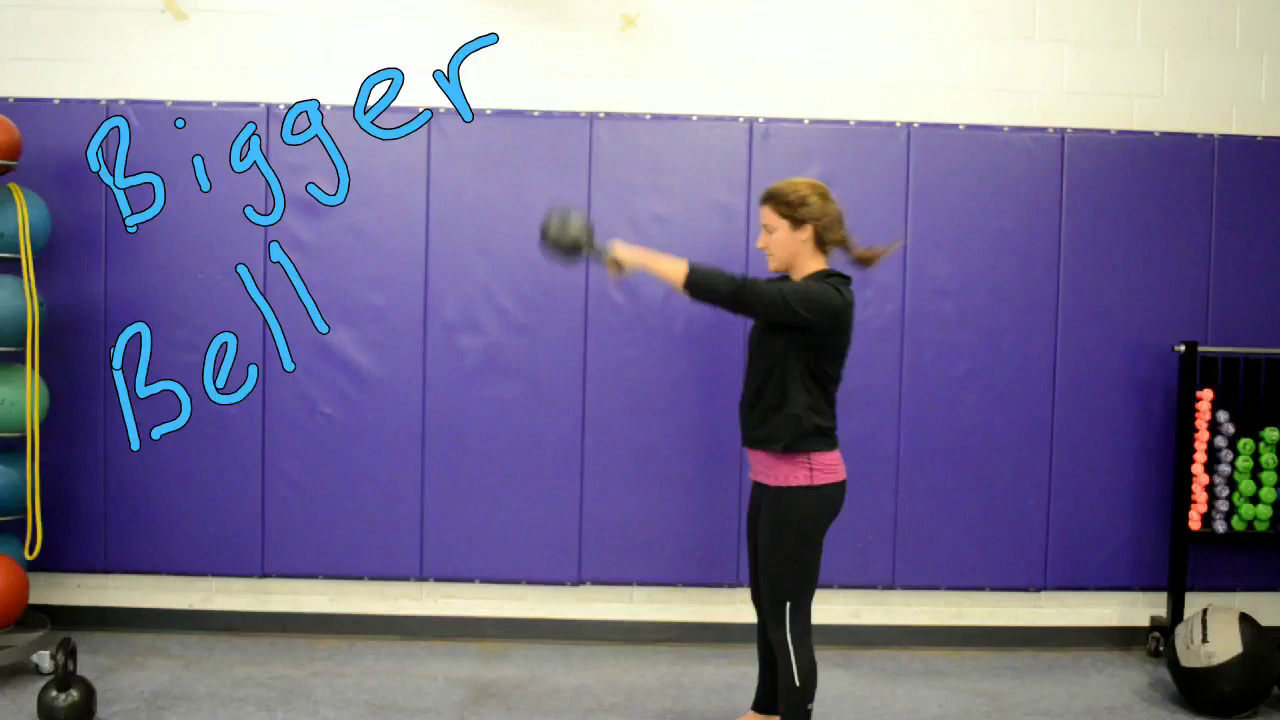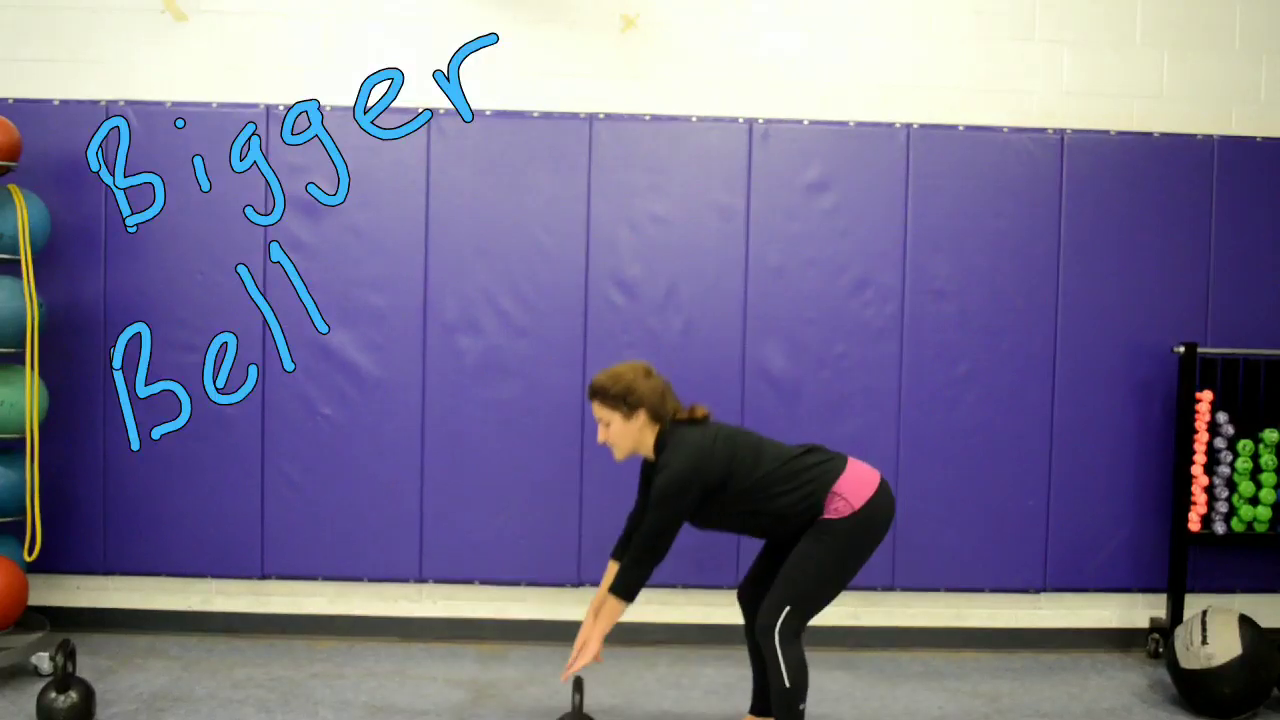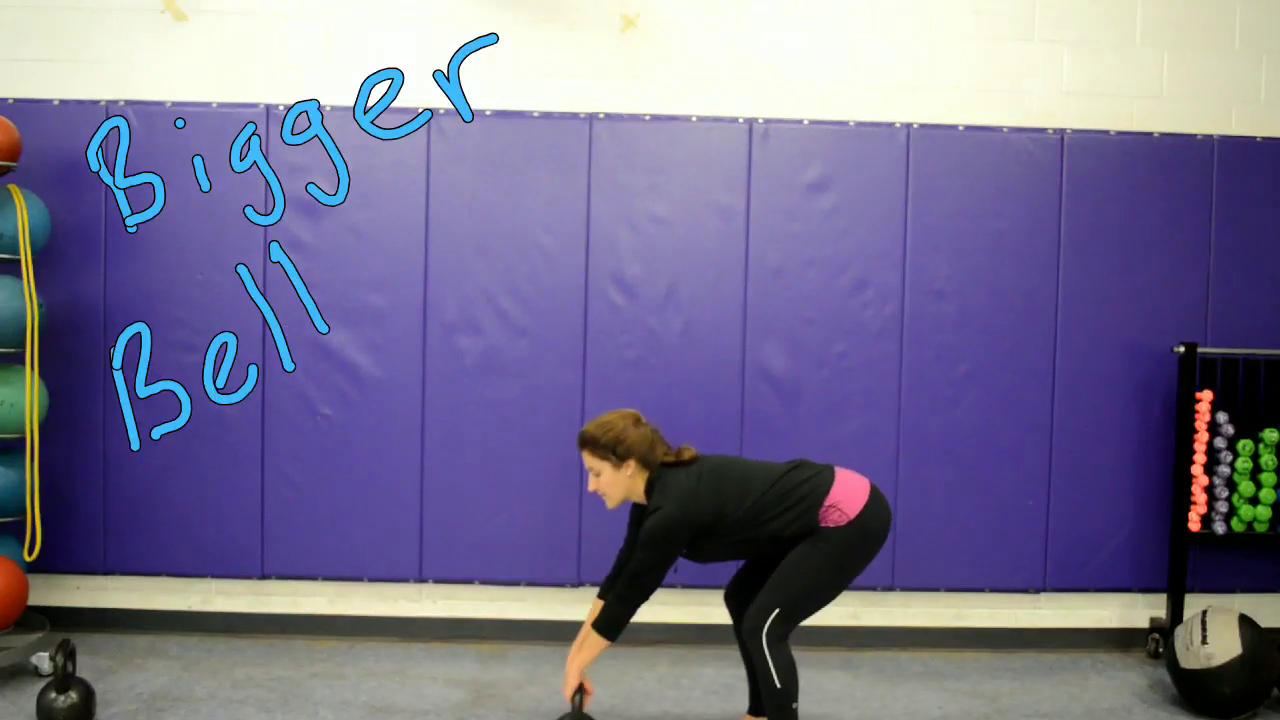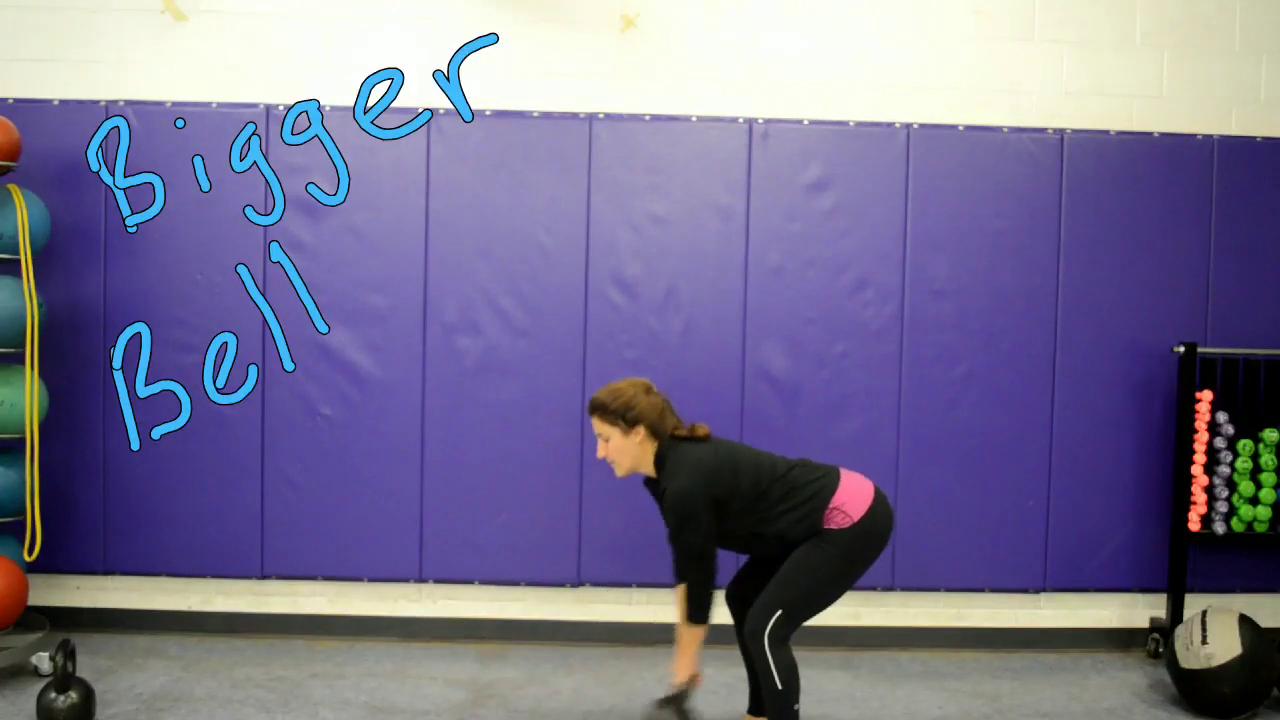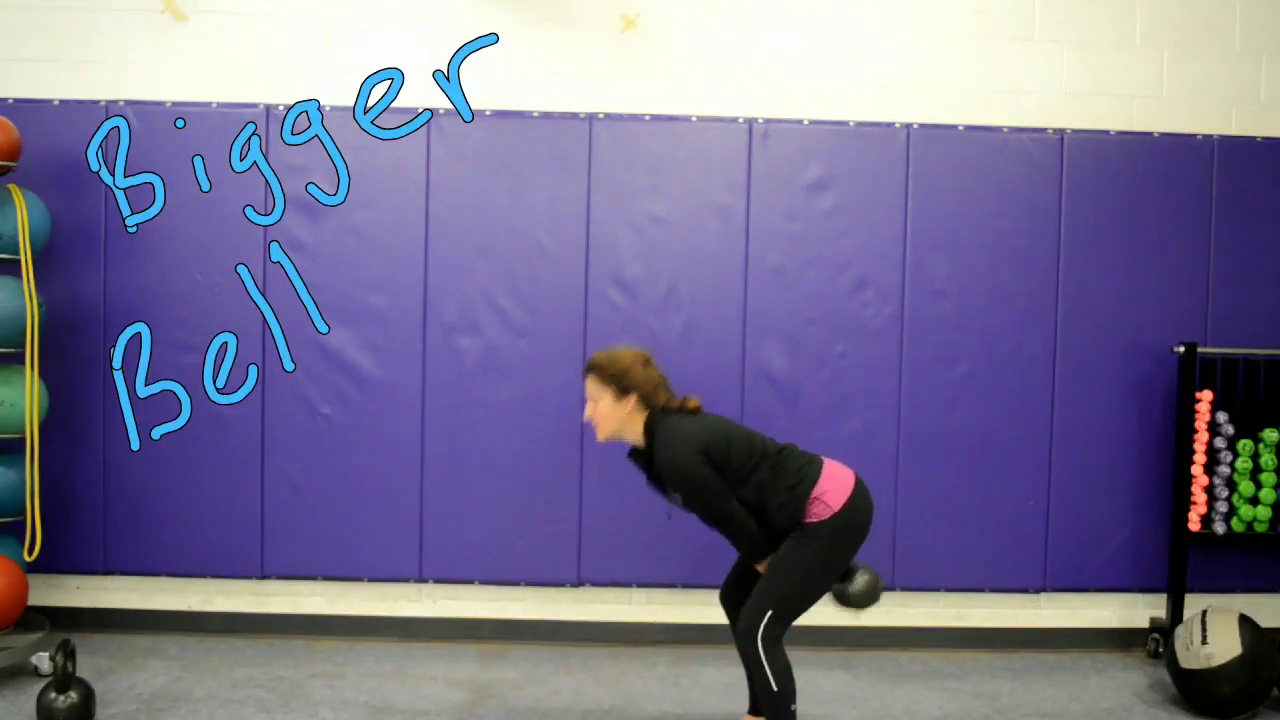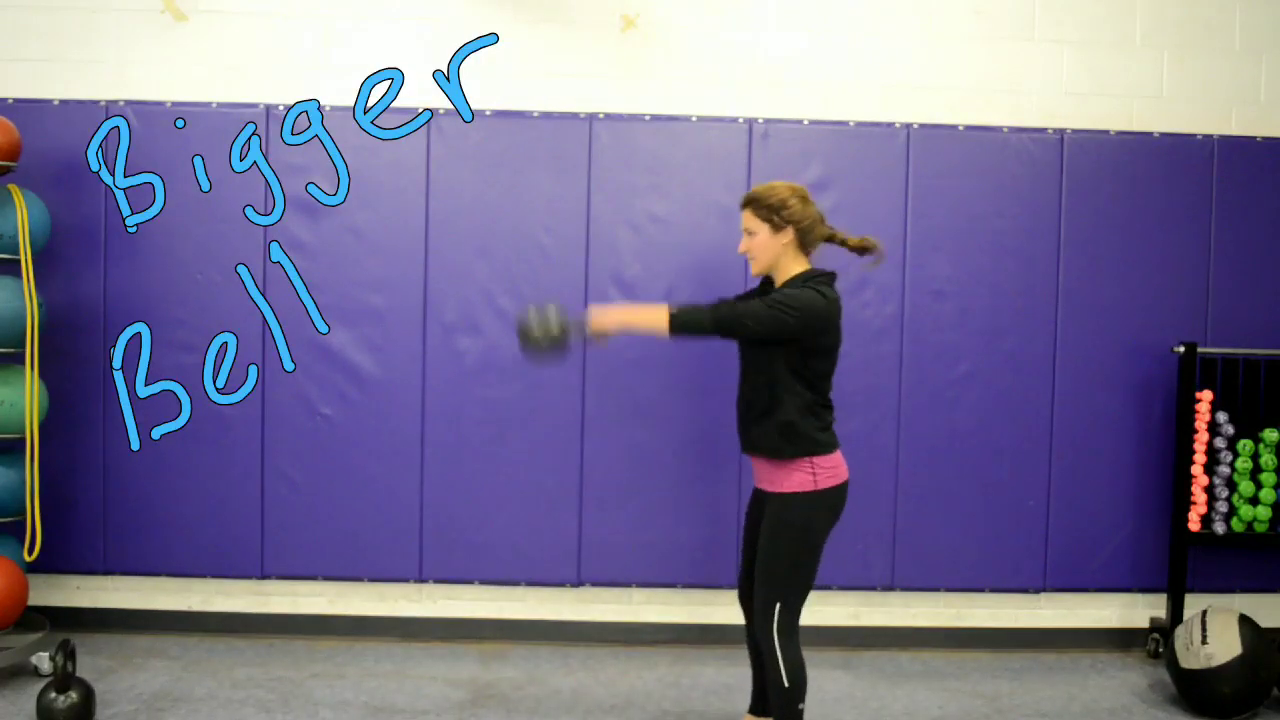
dt=0.5s
person 1, frame 1
left shoulder: (825, 301)
right shoulder: (791, 292)
left elbow: (734, 292)
right elbow: (737, 293)
left wrist: (639, 255)
right wrist: (639, 258)
left hip: (803, 482)
right hip: (774, 477)
left knee: (786, 614)
right knee: (768, 603)
person 1, frame 2
left shoulder: (683, 464)
right shoulder: (668, 453)
left elbow: (645, 556)
right elbow: (633, 540)
left wrist: (599, 634)
right wrist: (592, 617)
left hip: (853, 507)
right hip: (825, 505)
left knee: (777, 623)
right knee: (754, 599)
person 1, frame 3
left shoulder: (673, 509)
right shoulder: (659, 489)
left elbow: (630, 595)
right elbow: (621, 578)
left wrist: (577, 665)
right wrist: (576, 654)
left hip: (851, 518)
right hip: (827, 510)
left knee: (764, 627)
right knee: (741, 600)
person 1, frame 4
left shoulder: (686, 483)
right shoulder: (673, 466)
left elbow: (700, 575)
right elbow: (689, 566)
left wrist: (687, 658)
right wrist: (685, 648)
left hip: (853, 520)
right hip: (829, 513)
left knee: (766, 627)
right knee: (743, 598)
person 1, frame 5
left shoulder: (677, 452)
right shoulder: (659, 445)
left elbow: (737, 524)
right elbow: (732, 515)
left wrist: (774, 577)
right wrist: (776, 582)
left hip: (832, 510)
right hip: (807, 506)
left knee: (759, 626)
right knee: (739, 600)
person 1, frame 6
left shoulder: (809, 304)
right shoulder: (777, 295)
left elbow: (712, 320)
right elbow: (714, 315)
left wrist: (617, 318)
right wrist: (619, 317)
left hip: (807, 484)
right hip: (778, 480)
left knee: (774, 618)
right knee: (753, 599)
